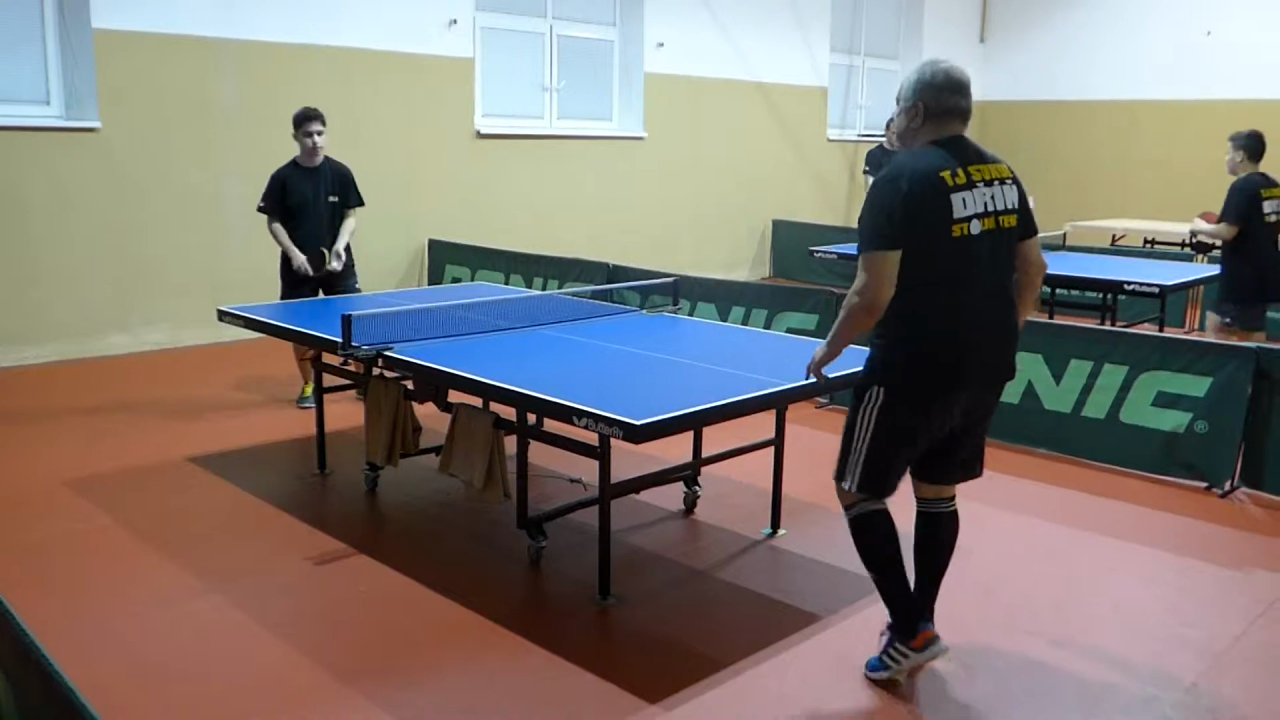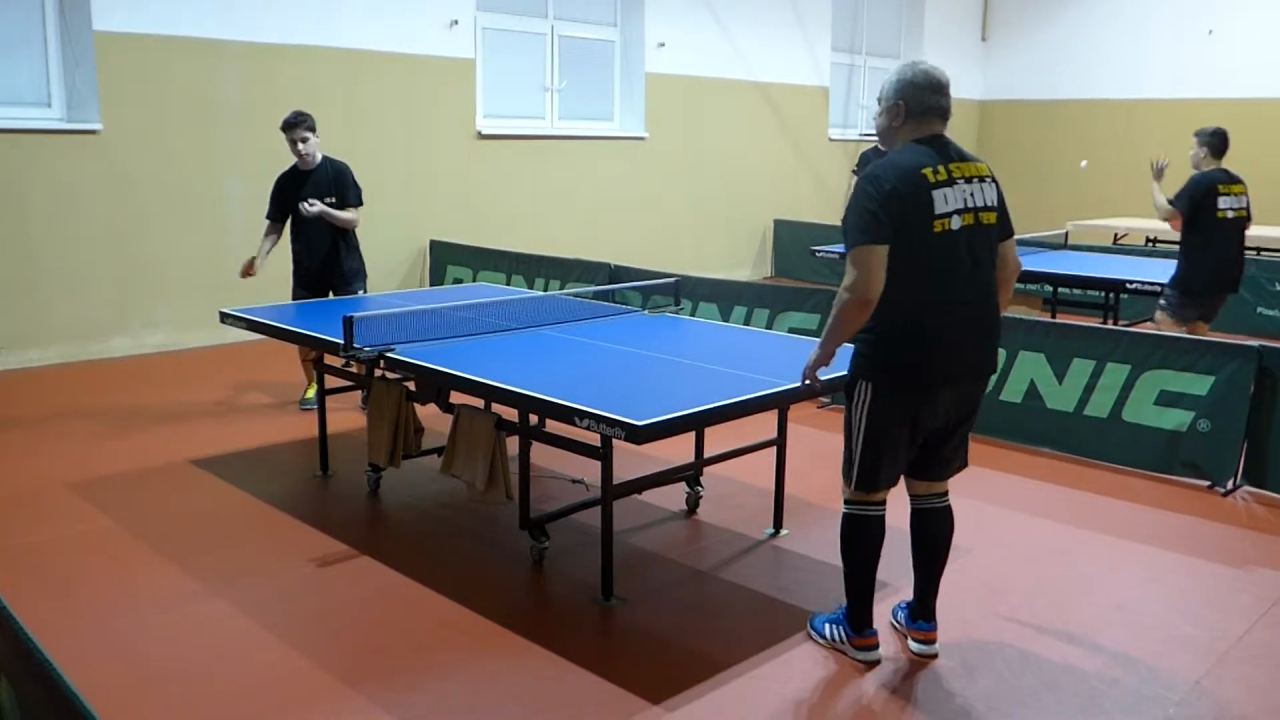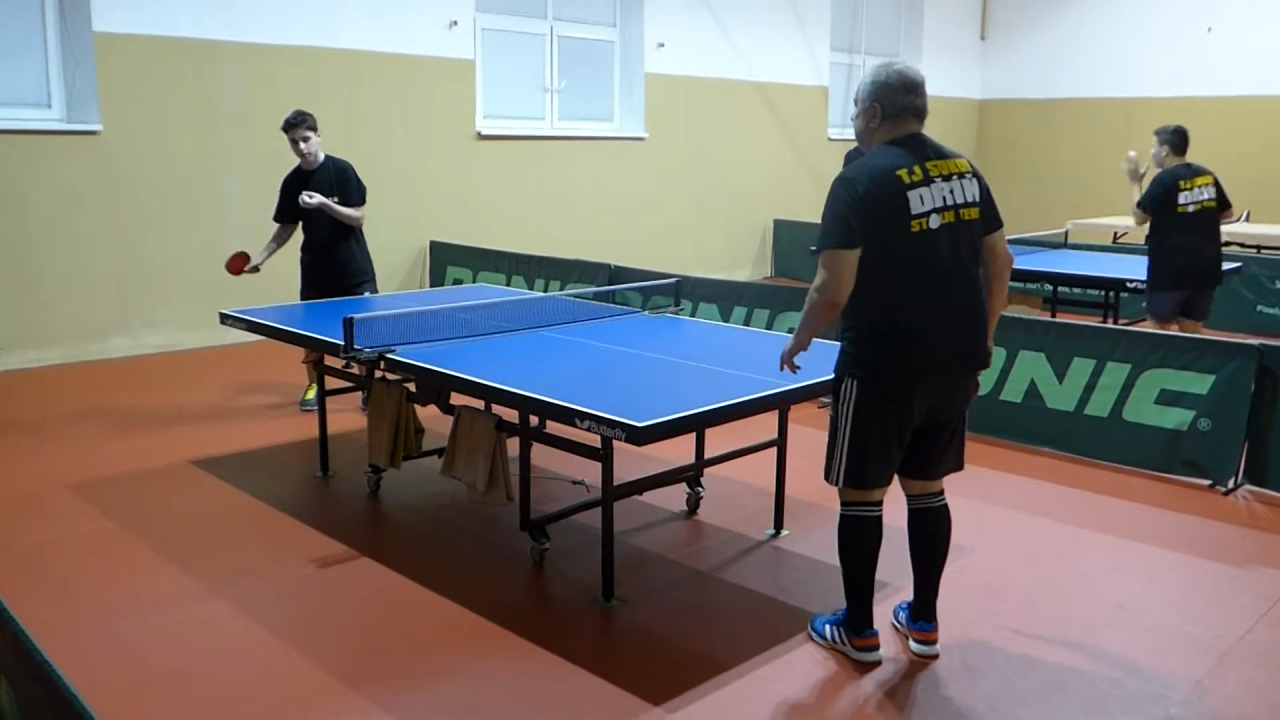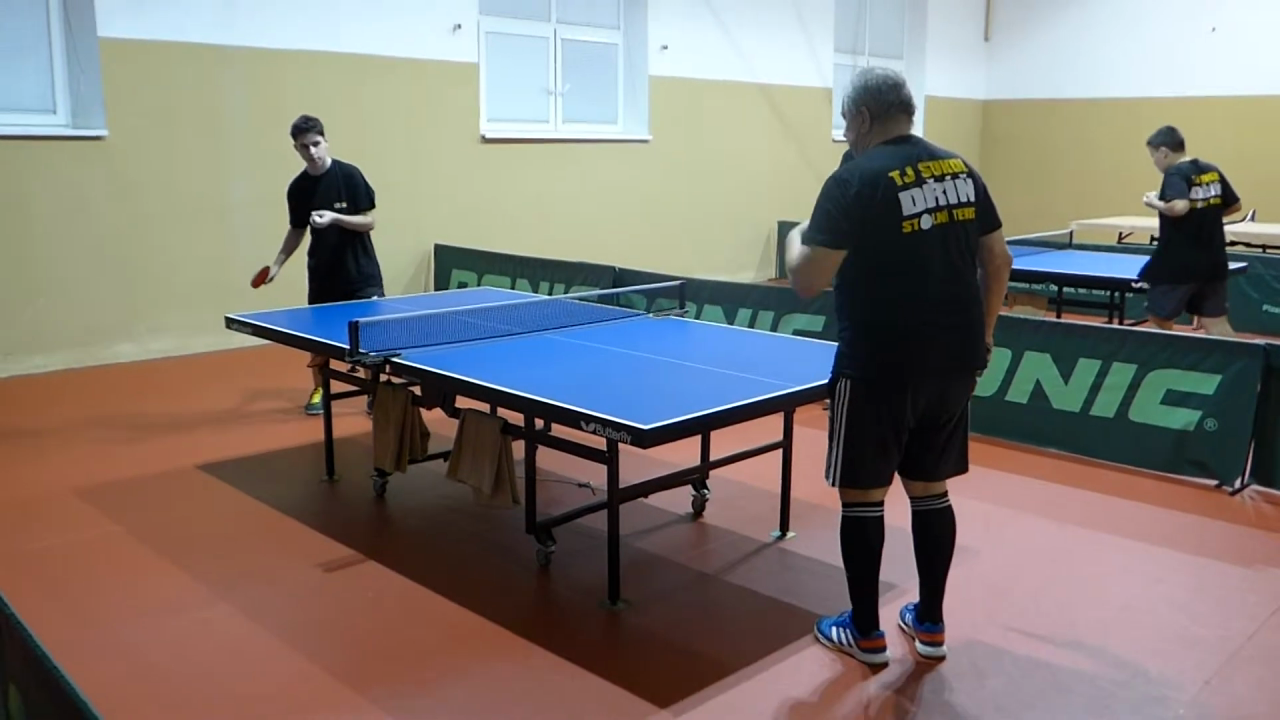
dt=0.3s
person 1, frame 1
left shoulder: (901, 180)
right shoulder: (1002, 175)
left elbow: (873, 294)
right elbow: (1032, 270)
left wrist: (828, 349)
left hip: (912, 371)
right hip: (984, 369)
left knee: (858, 491)
right knee: (938, 492)
left ankle: (909, 629)
right ankle: (921, 616)
person 1, frame 2
left shoulder: (885, 178)
right shoulder: (982, 175)
left elbow: (863, 289)
right elbow: (1007, 269)
left wrist: (823, 350)
left hip: (896, 368)
right hip: (967, 367)
left knee: (863, 495)
right knee: (931, 488)
left ankle: (858, 628)
right ankle: (922, 619)
person 1, frame 3
left shoulder: (861, 180)
right shoulder: (964, 171)
left elbow: (833, 290)
right elbow: (1000, 263)
left wrist: (797, 342)
right wrist: (983, 339)
left hip: (883, 369)
right hip: (954, 364)
left knee: (861, 495)
right knee: (927, 488)
left ankle: (858, 630)
right ankle: (923, 620)
person 1, frame 4
left shoulder: (854, 180)
right shoulder: (961, 170)
left elbow: (808, 279)
right elbow: (998, 262)
left wrist: (796, 241)
right wrist: (981, 337)
left hip: (878, 367)
right hip: (951, 363)
left knee: (862, 495)
right knee: (930, 489)
left ankle: (865, 631)
right ankle: (930, 622)
person 2, frame 1
left shoulder: (340, 173)
right shoulder: (283, 177)
left elbow: (351, 217)
right elbow: (273, 222)
left wrist: (339, 246)
right wrist: (293, 254)
left hip: (336, 264)
right hip: (300, 266)
right ankle: (308, 384)
person 2, frame 2
left shoulder: (339, 171)
right shoulder: (285, 181)
left elbow: (353, 219)
right elbow: (275, 226)
left wrist: (323, 211)
right wrist: (259, 257)
left hip: (345, 265)
right hip: (305, 269)
left ankle: (368, 388)
right ankle: (311, 385)
person 2, frame 3
left shoulder: (342, 170)
right shoulder: (291, 182)
left elbow: (358, 217)
right elbow: (287, 227)
left wrist: (323, 203)
right wrist: (261, 257)
left hip: (353, 267)
right hip: (316, 269)
left ankle: (369, 388)
right ankle: (313, 386)
person 2, frame 4
left shoulder: (349, 175)
right shoulder: (297, 188)
left elbow: (369, 222)
right elbow: (297, 230)
left wrist: (334, 218)
right wrist: (277, 264)
left hip: (360, 272)
right hip: (322, 274)
left ankle: (375, 392)
right ankle: (319, 390)
person 3, frame 1
left shoulder: (1242, 187)
left elbow: (1226, 231)
left wrist: (1201, 227)
left hip: (1244, 277)
right hip: (1263, 274)
left knee: (1253, 339)
right knee: (1215, 325)
person 3, frame 2
left shoulder: (1201, 181)
right shoulder: (1238, 183)
left elbow: (1165, 213)
right elbow: (1245, 223)
left wrist: (1156, 181)
left hip: (1199, 270)
right hip: (1227, 270)
left knee: (1164, 320)
right knee: (1196, 328)
person 3, frame 3
left shoulder: (1165, 179)
right shoulder: (1206, 175)
left elbow: (1140, 218)
right elbow: (1226, 212)
left wrist: (1135, 182)
left hip: (1172, 267)
right hip: (1206, 266)
left knee: (1161, 328)
right knee: (1191, 328)
person 3, frame 4
left shoulder: (1175, 174)
right shoulder: (1212, 171)
left elbow: (1179, 207)
right elbow: (1235, 206)
left wrist: (1155, 203)
left hip: (1177, 265)
right hip: (1212, 263)
left knee: (1159, 321)
right knee: (1217, 325)
